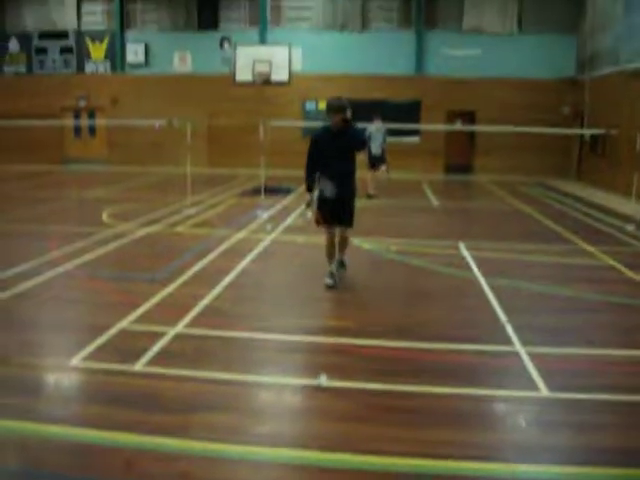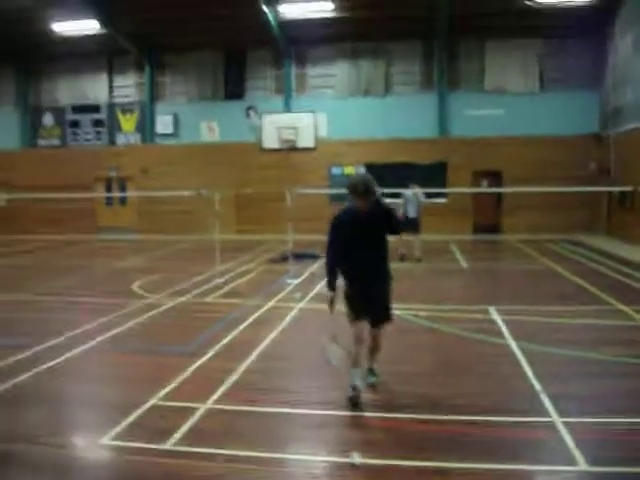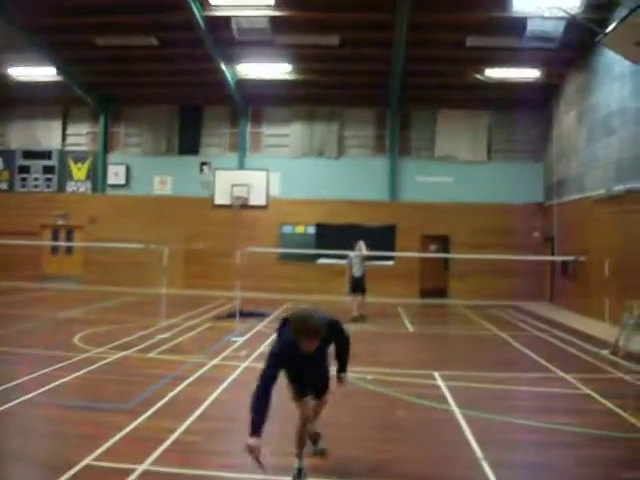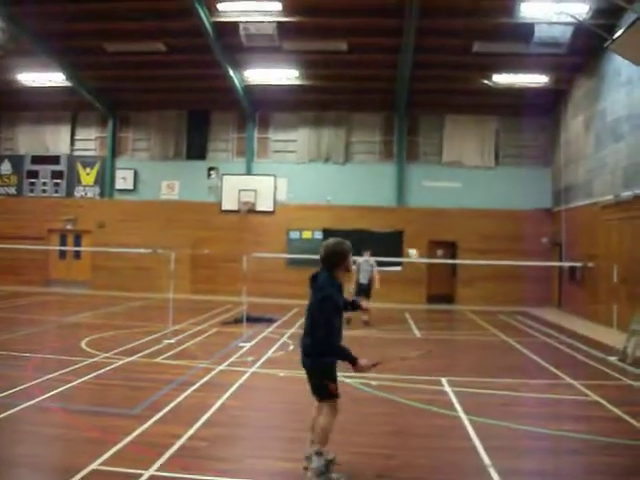
dt=0.7s
person 1, frame 1
left shoulder: (351, 132)
right shoulder: (319, 136)
left elbow: (361, 144)
right elbow: (311, 165)
left wrist: (349, 123)
right wrist: (309, 191)
left hip: (346, 191)
right hip: (326, 191)
left knee: (344, 234)
right knee: (330, 233)
left ankle: (341, 259)
right ankle: (331, 270)
person 1, frame 2
left shoulder: (380, 212)
right shoulder: (341, 220)
left elbow: (396, 228)
right elbow: (333, 255)
left wrist: (380, 202)
right wrist: (332, 287)
left hip: (379, 282)
right hip: (355, 284)
left knee: (375, 333)
right knee: (359, 333)
left ankle: (370, 366)
right ankle: (356, 385)
person 1, frame 3
left shoulder: (330, 325)
right shoulder: (283, 346)
left elbow: (343, 341)
right elbow: (264, 387)
left wrist: (342, 369)
right wrist: (255, 433)
left hip: (318, 364)
right hip: (297, 372)
left knee: (322, 400)
right knee: (305, 414)
left ankle: (311, 430)
right ankle: (299, 466)
person 1, frame 4
left shoulder: (329, 283)
right shoulder: (326, 292)
right elbow: (329, 337)
left wrist: (355, 305)
right wrist: (354, 360)
left hip: (316, 355)
right hip: (320, 357)
left knee: (324, 403)
right knee: (331, 406)
left ankle: (314, 453)
